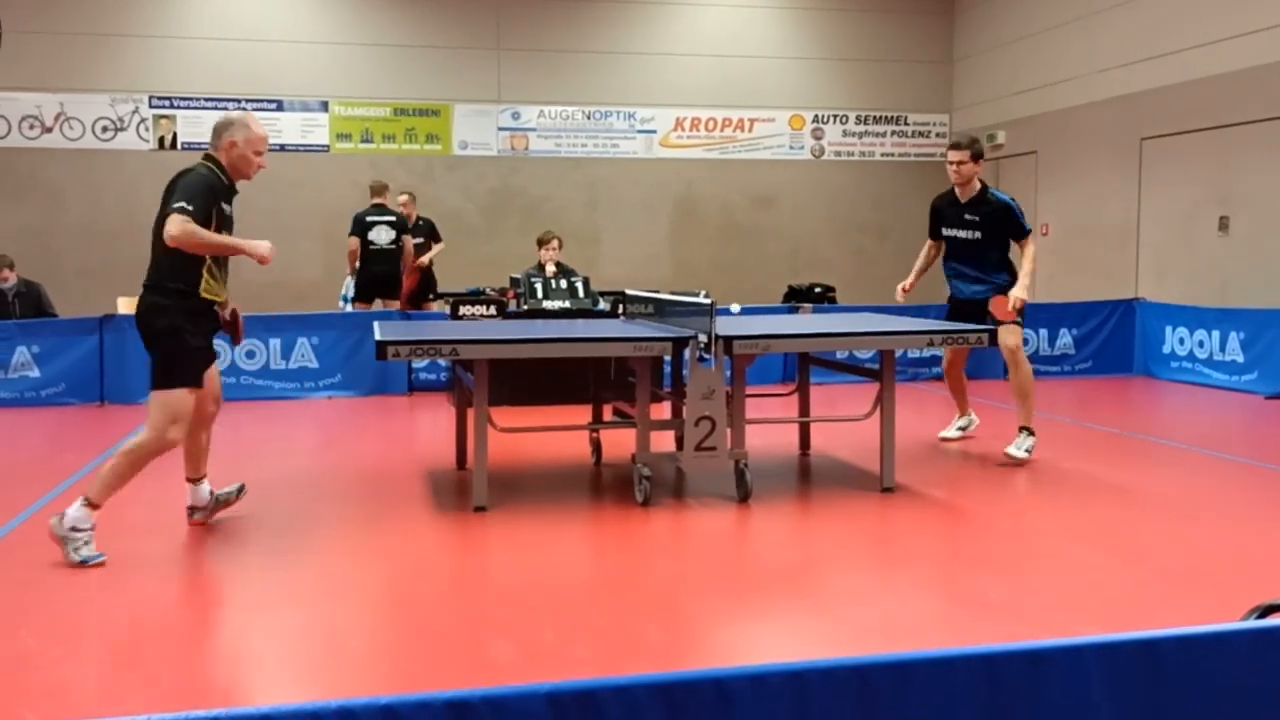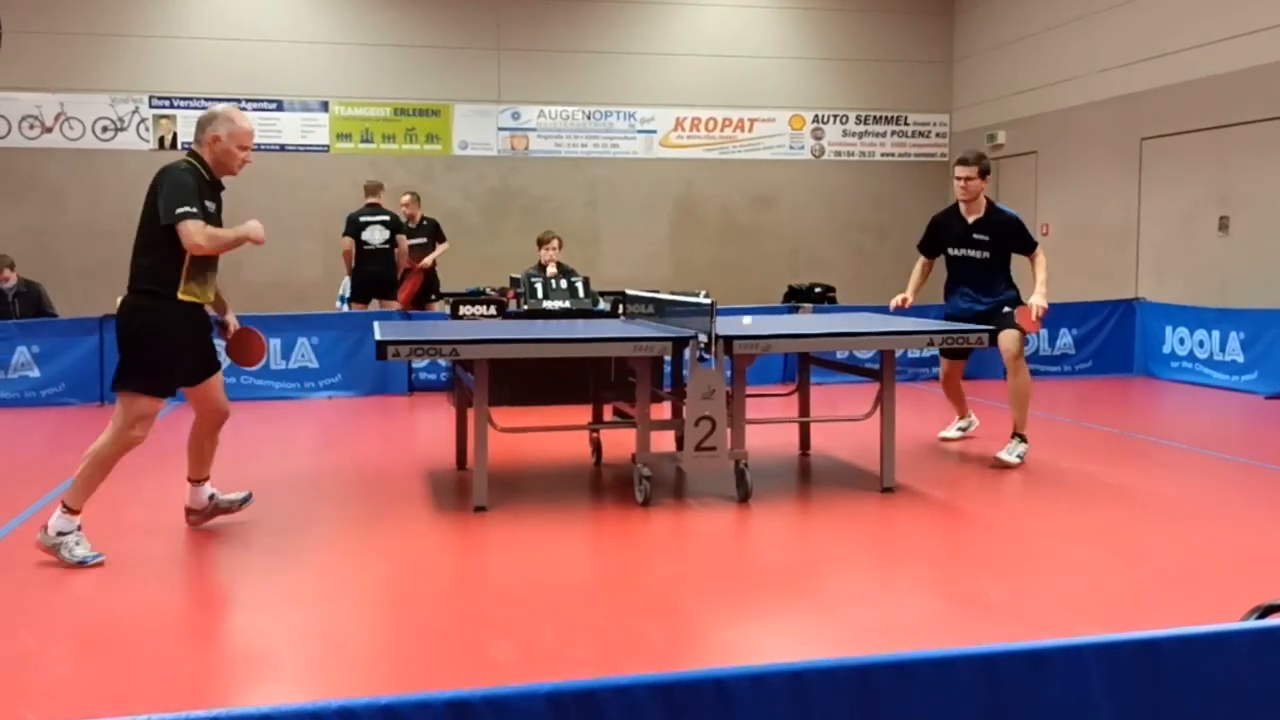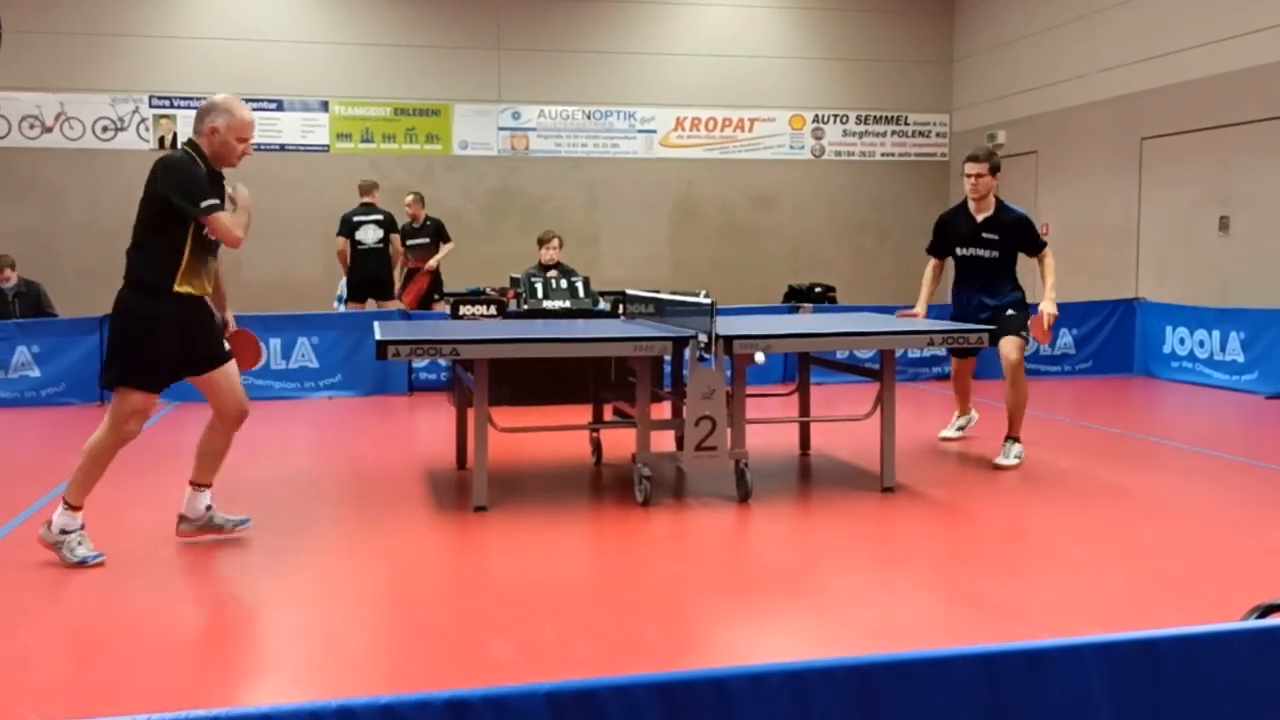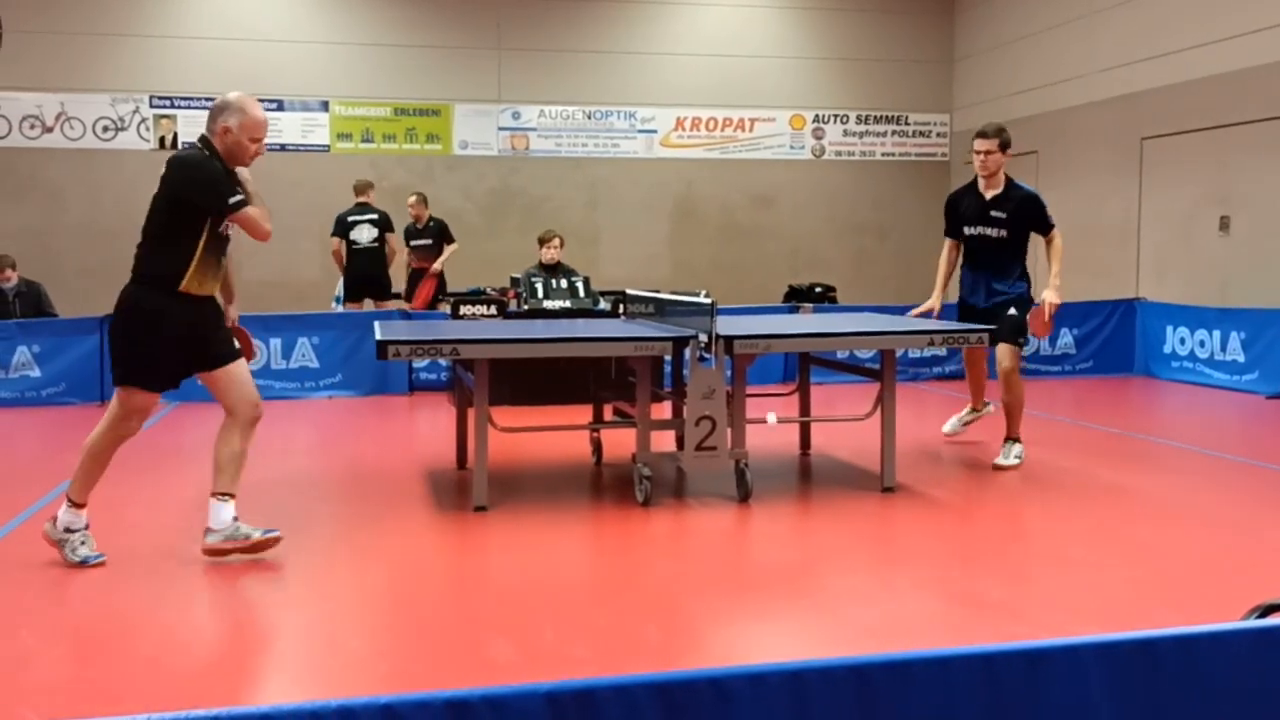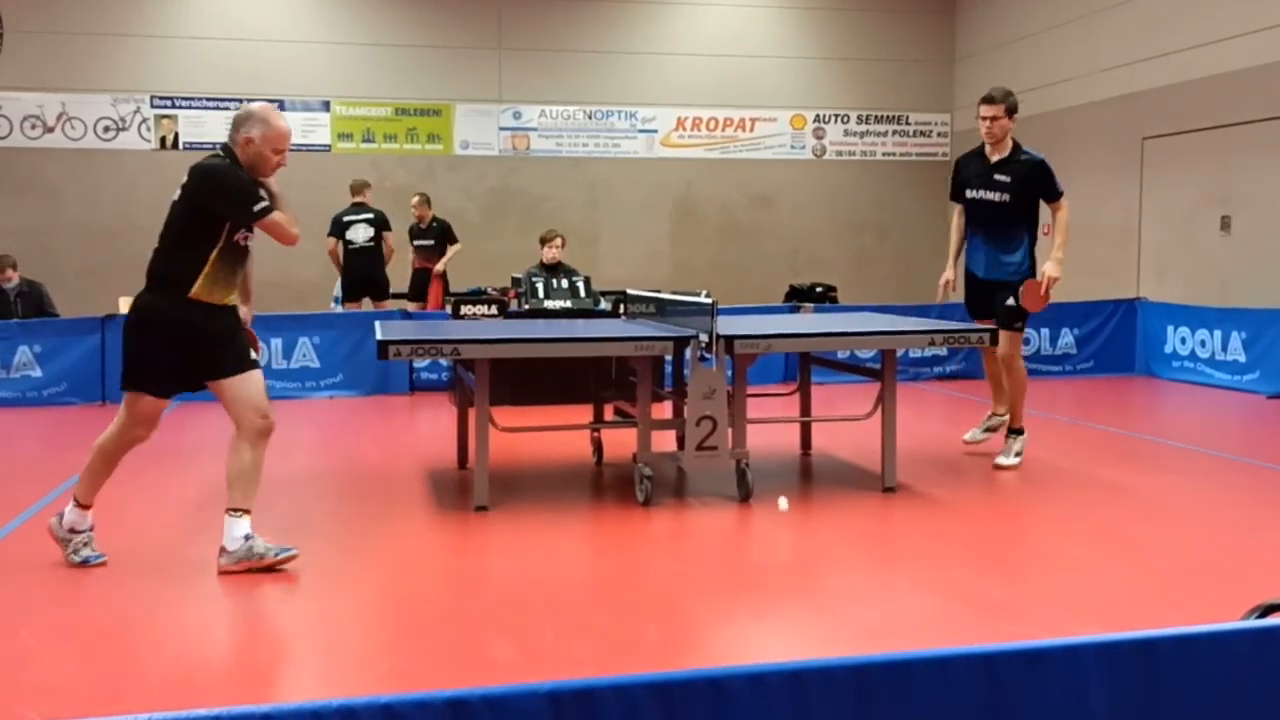
dt=0.1s
person 1, frame 1
left shoulder: (217, 188)
right shoulder: (200, 181)
right elbow: (176, 235)
left wrist: (222, 303)
right wrist: (247, 246)
left hip: (189, 314)
right hip: (175, 316)
left knee: (208, 405)
right knee: (168, 432)
left ankle: (200, 497)
right ankle: (77, 519)
person 1, frame 2
left shoulder: (207, 186)
right shoulder: (179, 177)
right elbow: (196, 243)
left wrist: (225, 310)
right wrist: (245, 232)
left hip: (188, 319)
right hip: (155, 318)
left knee: (214, 412)
right knee: (131, 430)
left ankle: (200, 499)
right ankle: (61, 526)
person 1, frame 3
left shoulder: (209, 176)
right shoulder: (179, 169)
right elbow: (232, 235)
left wrist: (223, 306)
right wrist: (242, 204)
left hip: (189, 311)
right hip: (150, 310)
left knee: (233, 408)
right knee: (125, 424)
left ankle: (196, 509)
right ankle: (64, 523)
person 1, frame 4
left shoulder: (220, 173)
right shoulder: (194, 168)
right elbow: (262, 229)
left wrist: (228, 301)
right wrist: (246, 186)
left hip: (200, 310)
right hip: (155, 308)
left knee: (246, 409)
right knee: (124, 422)
left ankle: (222, 525)
right ankle: (68, 524)
person 1, frame 5
left shoulder: (240, 181)
right shoulder: (216, 176)
right elbow: (289, 234)
left wrist: (245, 305)
right wrist: (272, 192)
left hip: (214, 318)
right hip: (167, 315)
left knee: (257, 421)
right knee: (134, 428)
left ankle: (237, 541)
right ankle: (73, 520)
person 2, frame 1
left shoulder: (1001, 204)
right shoulder: (940, 205)
left elbow: (1028, 246)
right elbow: (934, 245)
left wrist: (1022, 284)
right wrist: (913, 278)
left hip: (999, 290)
right hip: (961, 295)
left knee: (1011, 346)
right knee: (951, 364)
left ankle: (1026, 433)
right ankle: (965, 417)
person 2, frame 2
left shoulder: (1006, 221)
right shoulder: (941, 222)
left elbow: (1036, 255)
right elbow: (925, 262)
left wrist: (1039, 291)
right wrist: (909, 295)
left hip: (1000, 302)
right hip: (958, 308)
left knee: (1011, 352)
right knee: (949, 375)
left ankle: (1019, 439)
right ankle: (965, 418)
person 2, frame 3
left shoulder: (1015, 220)
right shoulder: (949, 221)
left elbow: (1045, 257)
right elbow: (935, 265)
left wrist: (1049, 298)
right wrist: (922, 305)
left hip: (1007, 305)
right hip: (966, 308)
left knee: (1012, 359)
right knee: (959, 373)
left ankle: (1014, 440)
right ankle: (965, 414)
person 2, frame 4
left shoulder: (1025, 199)
right shoulder: (959, 200)
left elbow: (1053, 239)
right elbow: (950, 247)
left wrist: (1052, 286)
right wrist: (936, 296)
left hip: (1011, 296)
right hip: (972, 295)
left knee: (1007, 365)
right knee: (972, 361)
left ankle: (1013, 440)
right ankle: (978, 405)
person 2, frame 5
left shoulder: (1034, 166)
right shoulder: (965, 164)
left elbow: (1060, 209)
left wrist: (1054, 259)
right wrist: (951, 264)
left hip: (1017, 271)
right hip: (978, 271)
left knee: (1008, 352)
right knee: (987, 347)
left ankle: (1017, 431)
right ankle: (999, 411)
